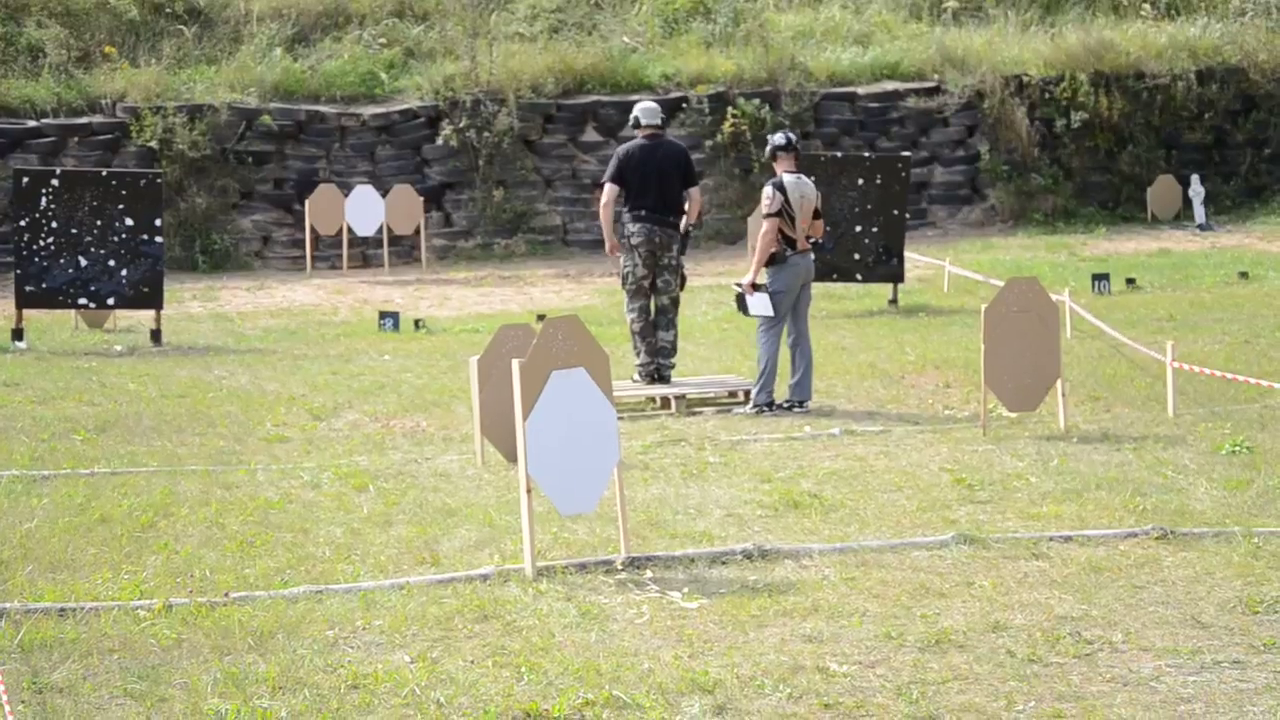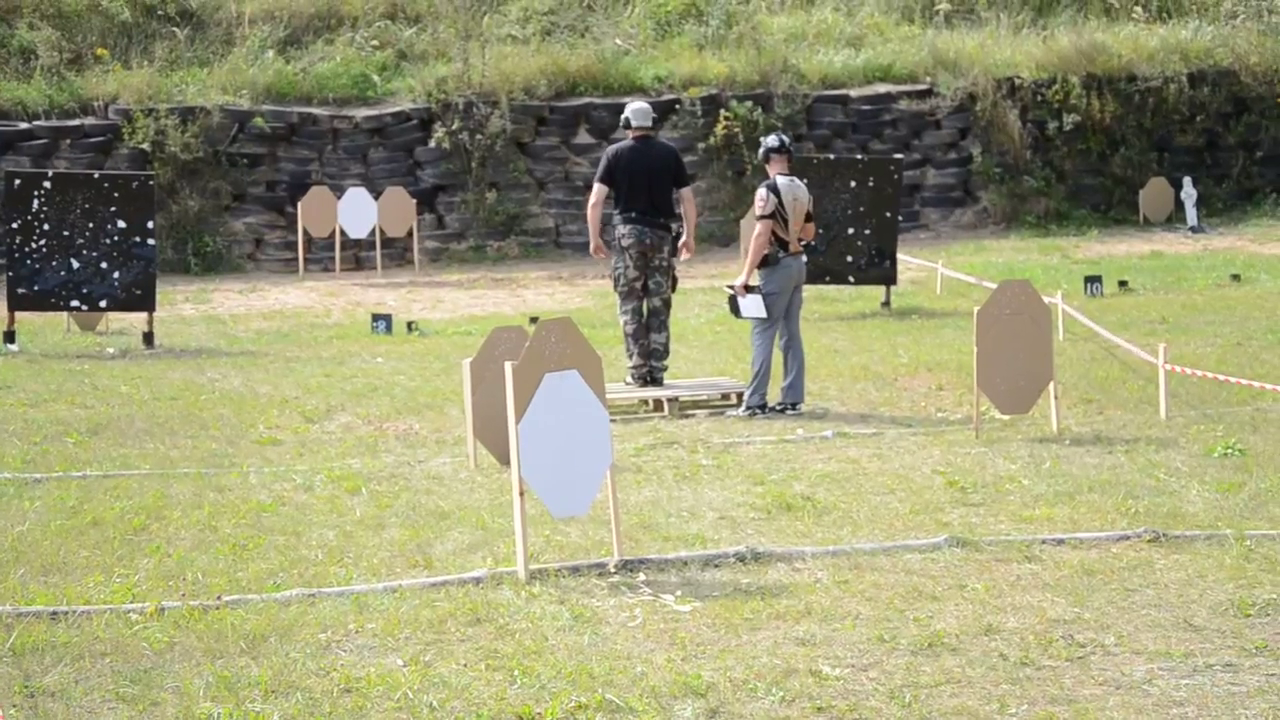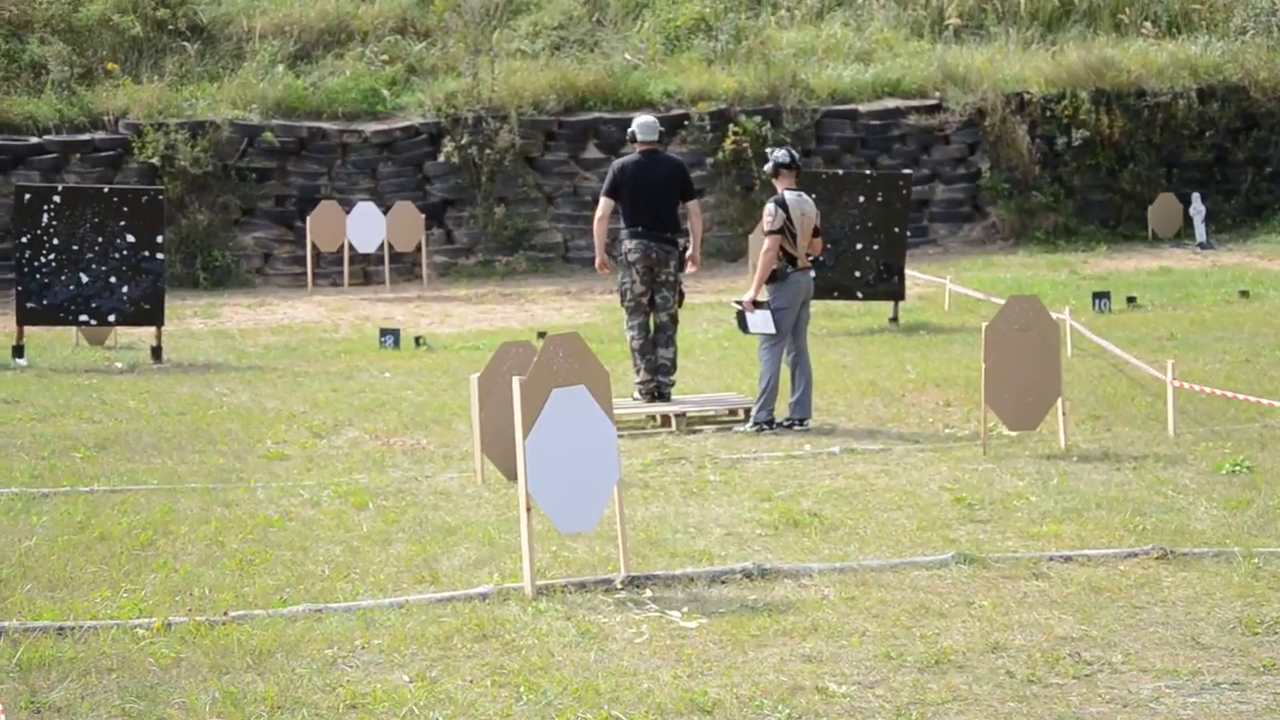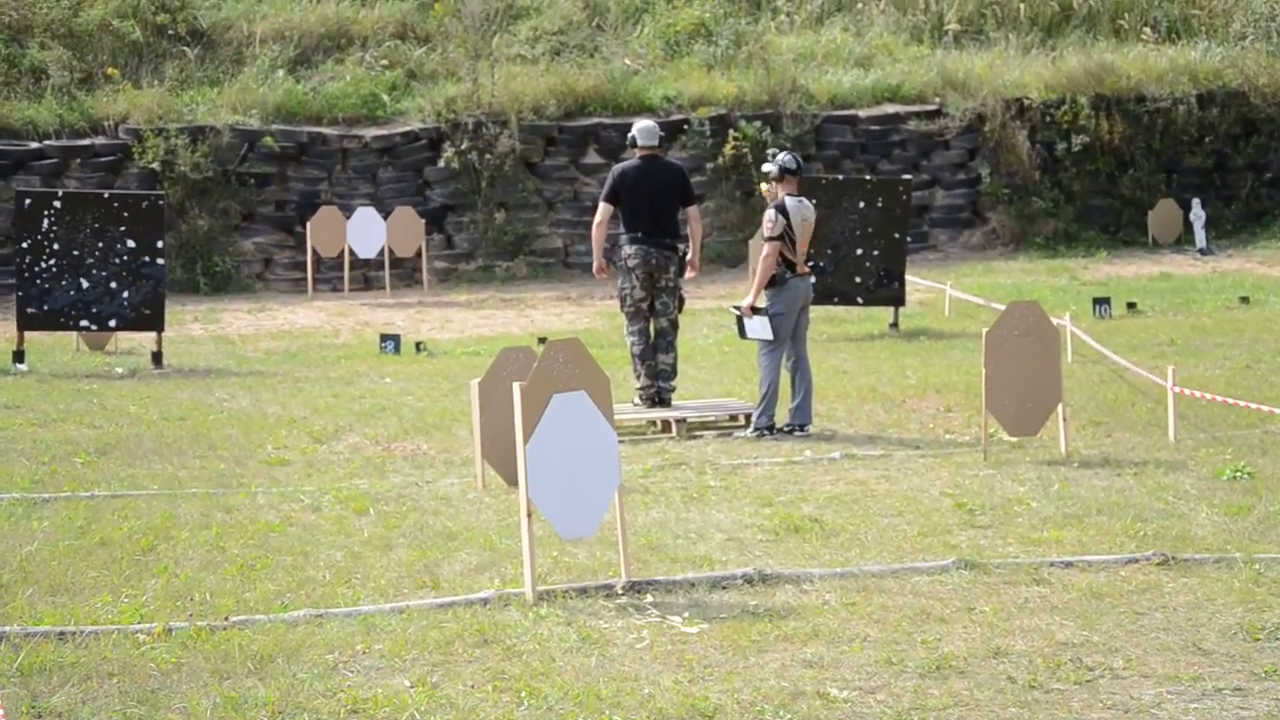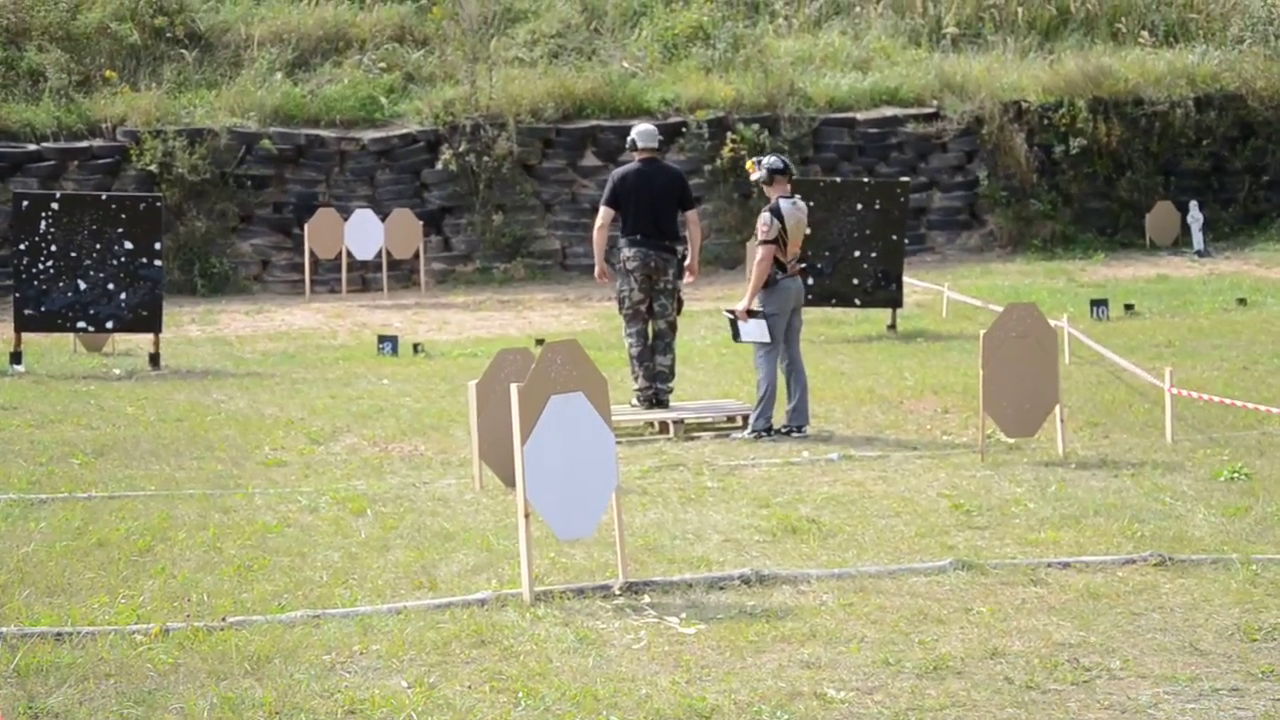
dt=0.5s
person 1, frame 1
left shoulder: (626, 152)
right shoulder: (679, 151)
left elbow: (607, 201)
right elbow: (695, 199)
left wrist: (609, 238)
right wrist: (683, 228)
left hip: (637, 231)
right hip: (669, 232)
left knee: (638, 303)
right knee: (667, 303)
left ankle: (645, 369)
right ankle: (664, 368)
person 1, frame 2
left shoulder: (615, 153)
right shoulder: (669, 153)
left elbow: (596, 200)
right elbow: (688, 198)
left wrist: (594, 237)
right wrist: (689, 235)
left hip: (628, 232)
right hip: (661, 233)
left knee: (630, 304)
right knee: (659, 304)
left ankle: (638, 370)
right ankle: (656, 370)
person 1, frame 3
left shoulder: (621, 167)
right shoulder: (676, 167)
left elbow: (602, 215)
right elbow: (694, 212)
left wrist: (600, 252)
right wrist: (695, 249)
left hip: (635, 247)
right hip: (668, 247)
left knee: (637, 319)
right knee: (666, 320)
left ankle: (646, 386)
right ankle: (664, 385)
person 1, frame 4
left shoulder: (621, 172)
right shoulder: (676, 171)
left elbow: (600, 220)
right elbow: (694, 217)
left wrist: (597, 257)
right wrist: (694, 254)
left hip: (635, 252)
right hip: (668, 253)
left knee: (638, 325)
right knee: (667, 325)
left ankle: (647, 391)
right ankle: (665, 391)
person 1, frame 5
left shoulder: (621, 176)
right shoulder: (675, 176)
left elbow: (602, 223)
right elbow: (693, 221)
left wrist: (599, 261)
right wrist: (693, 258)
left hip: (633, 256)
right hip: (666, 256)
left knee: (635, 327)
right knee: (665, 327)
left ankle: (644, 393)
right ankle: (662, 392)
person 2, frame 1
left shoulder: (775, 187)
right shoulder: (810, 187)
left elbow: (768, 232)
right elbow: (818, 230)
left wrist: (753, 272)
left hip: (784, 265)
right hip: (805, 262)
left knee: (769, 330)
right knee: (799, 331)
left ankle: (763, 399)
right ankle: (799, 396)
person 2, frame 2
left shoulder: (768, 189)
right shoulder: (802, 189)
left elbow: (761, 234)
left wrist: (745, 274)
left hip: (777, 266)
right hip: (797, 263)
left knee: (763, 332)
right knee: (791, 333)
left ankle: (756, 401)
right ankle: (792, 398)
person 2, frame 3
left shoulder: (776, 205)
right shoulder: (809, 204)
left elbow: (770, 249)
left wrist: (754, 289)
left hip: (784, 282)
right hip: (805, 279)
left knee: (771, 348)
right knee: (798, 348)
left ankle: (763, 417)
right ankle: (800, 414)
person 2, frame 4
left shoulder: (777, 211)
right shoulder: (807, 208)
left elbow: (769, 256)
left wrist: (752, 295)
left hip: (783, 287)
right hip: (804, 283)
left knee: (770, 354)
right knee: (798, 354)
left ankle: (763, 423)
right ankle: (800, 420)
person 2, frame 5
left shoulder: (771, 213)
right shoulder: (800, 206)
left elbow: (764, 259)
left wrist: (747, 299)
right wrist: (761, 171)
left hip: (775, 289)
right hip: (795, 284)
left knee: (766, 357)
right knee: (792, 355)
left ankle: (761, 424)
right ankle: (797, 422)
